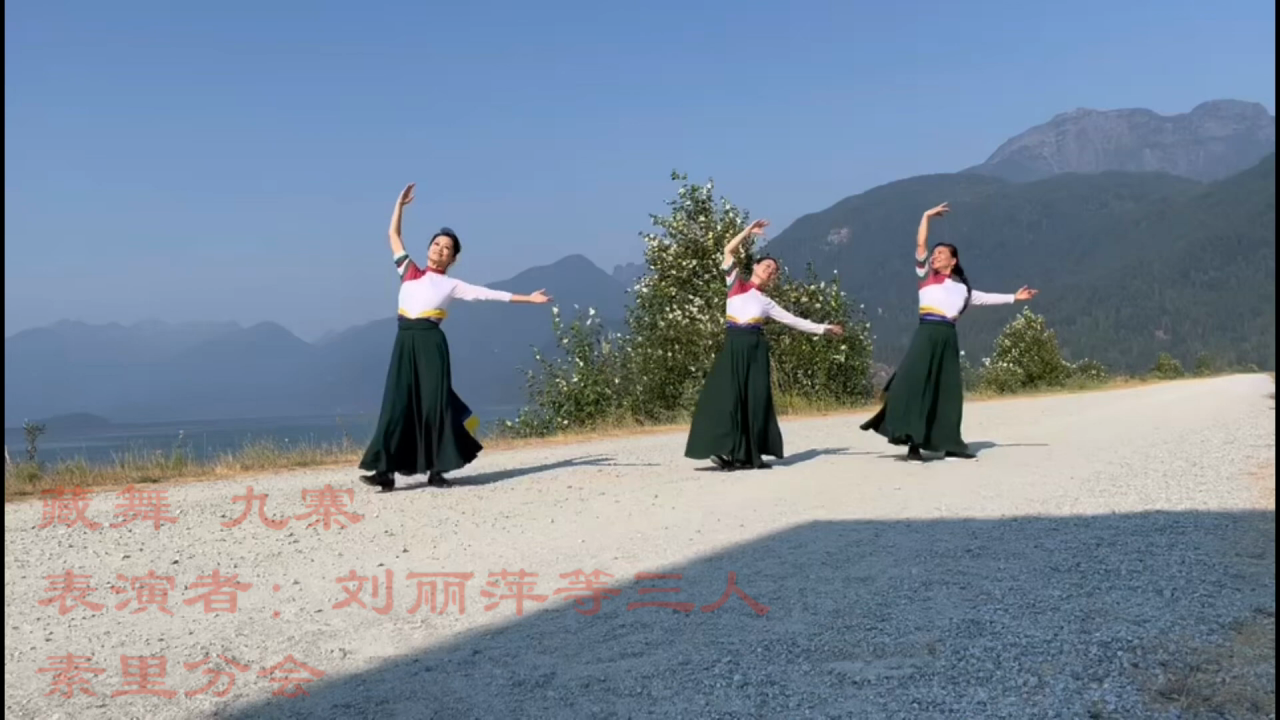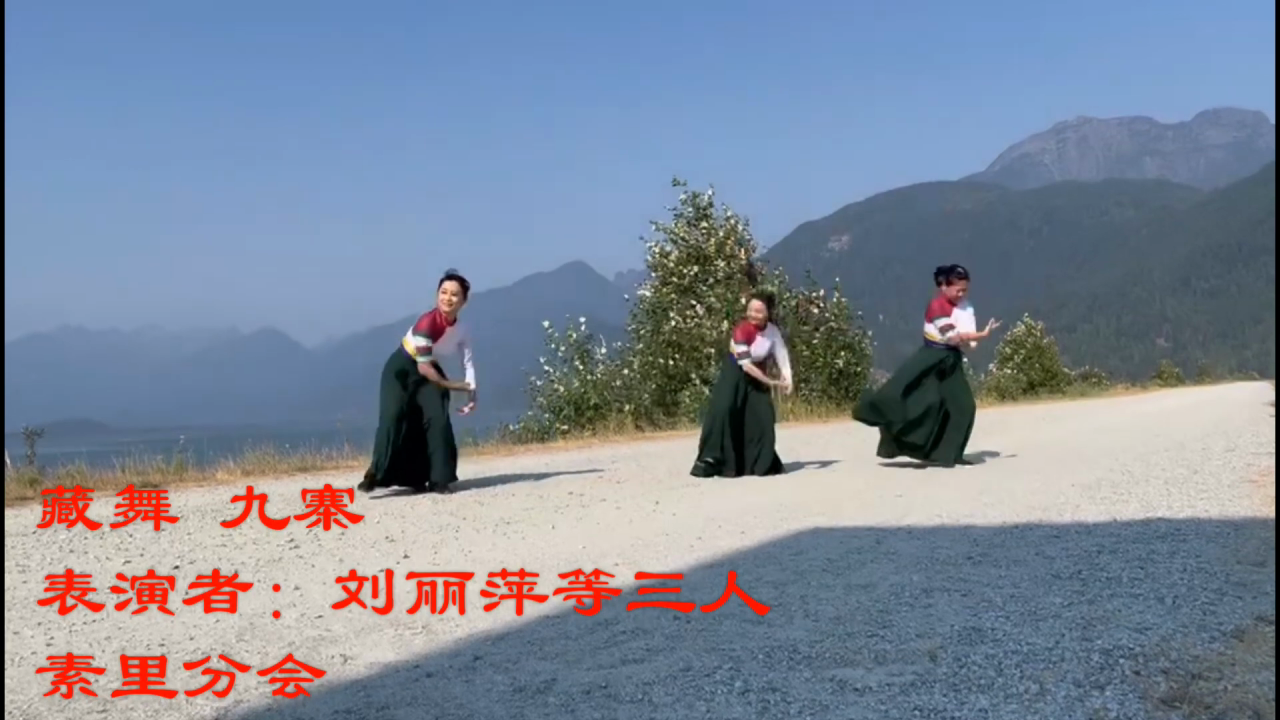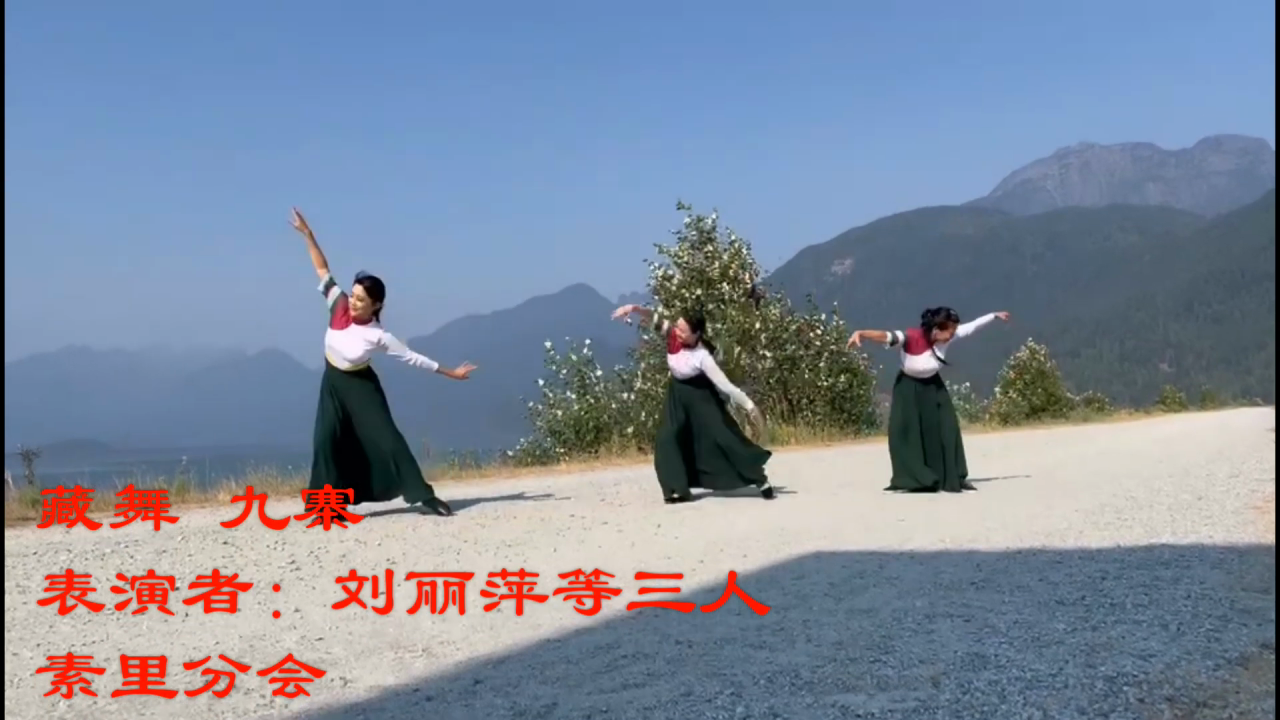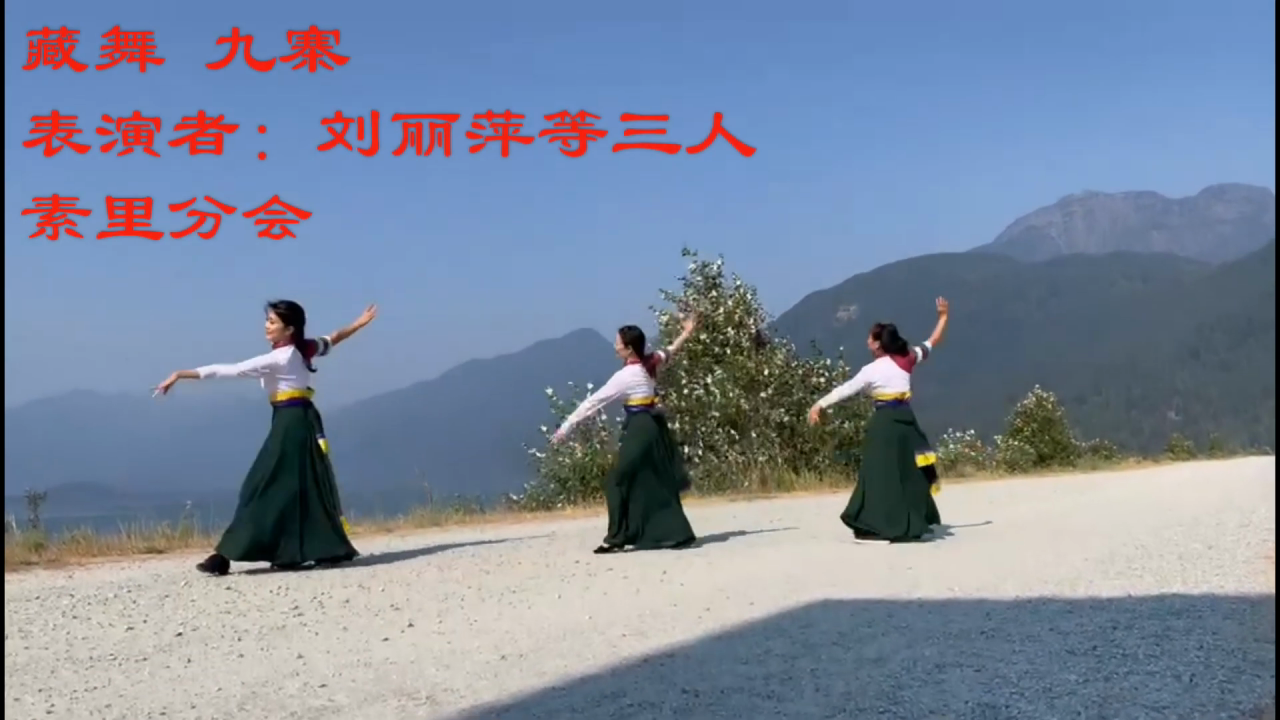
dt=0.7s
person 1, frame 1
left shoulder: (452, 285)
right shoulder: (409, 271)
left elbow: (486, 294)
right elbow: (393, 234)
left wrist: (526, 298)
right wrist: (400, 203)
left hip: (430, 342)
right hip: (404, 342)
left knee: (433, 402)
right knee: (396, 403)
left ankle: (436, 469)
right ankle: (385, 470)
person 1, frame 2
left shoulder: (461, 331)
right shoulder: (427, 322)
left elbow: (468, 362)
right elbow: (422, 365)
left wrist: (472, 392)
right wrist: (450, 386)
left hip: (429, 376)
right hip: (400, 372)
left knee: (437, 420)
right knee: (394, 416)
left ankle: (437, 478)
right ankle: (377, 474)
person 1, frame 3
left shoulder: (377, 336)
right shoulder: (340, 307)
left elbow: (412, 357)
right elbow: (322, 270)
left wrist: (449, 373)
right wrist: (307, 233)
left hip: (361, 386)
right hip: (333, 384)
left knee: (386, 441)
right knee: (327, 443)
left ankle: (424, 496)
person 1, frame 4
left shoulder: (276, 359)
right shoulder: (303, 349)
left elbow: (228, 370)
right elbow: (330, 341)
left wrist: (181, 375)
right wrist: (359, 324)
left hip: (291, 423)
right hip: (301, 421)
left knee: (263, 488)
right knee: (310, 487)
left ankle: (228, 554)
right ankle: (336, 549)
person 2, frame 1
left shoulder: (962, 288)
right shoulder: (927, 276)
left elbow: (985, 299)
right elbow: (920, 246)
left wrist: (1014, 297)
right wrist: (927, 216)
left hip: (948, 337)
right hip: (927, 333)
left knee: (949, 390)
right knee: (916, 381)
left ankle: (950, 445)
right ankle: (914, 443)
person 2, frame 2
left shoulder: (965, 306)
right shoulder: (937, 306)
left elbow: (970, 338)
right elbow: (952, 336)
left wrist: (972, 340)
right wrist: (979, 335)
left hip: (952, 361)
right hip: (931, 357)
left knee: (964, 405)
right knee: (904, 391)
left ankle: (950, 454)
person 2, frame 3
left shoulder: (946, 338)
right shoulder: (912, 337)
left elbow: (971, 326)
right elbow: (886, 337)
left wrist: (994, 316)
right wrist: (859, 334)
left hip: (932, 386)
right hip: (907, 387)
left knee: (947, 430)
right knee: (902, 431)
left ankle: (955, 479)
right ankle: (911, 480)
person 2, frame 4
left shoulder: (872, 370)
right shoulder: (905, 359)
left elbow: (846, 389)
right elbow: (931, 344)
left wrist: (819, 405)
right wrist: (943, 316)
left hip: (885, 421)
right hip: (906, 418)
left knee: (878, 473)
right knee: (906, 471)
left ankle: (880, 528)
right ankle: (912, 525)
person 3, frame 1
left shoulder: (766, 302)
right shoulder: (735, 283)
left elbow: (793, 321)
right elbow: (728, 251)
left wrist: (823, 328)
right wrist: (749, 230)
left hip: (755, 348)
right hip: (733, 347)
left knee: (755, 399)
right knee: (727, 397)
left ankle: (750, 455)
right ankle: (727, 452)
person 3, frame 2
left shoulder: (773, 331)
right shoulder: (742, 330)
left elbow: (781, 357)
right elbow: (745, 364)
left wrist: (787, 378)
right wrist: (770, 382)
left hip: (755, 377)
right hip: (733, 375)
left knee: (763, 416)
right knee: (722, 411)
left ankle: (762, 464)
right ankle: (711, 458)
person 3, frame 3
left shoulder: (702, 356)
right shoulder: (672, 334)
left elbow: (724, 383)
right elbow: (652, 317)
left wrist: (748, 404)
right wrist: (633, 308)
left hip: (699, 395)
right hip: (677, 393)
left knee: (724, 436)
right knee: (668, 438)
left ankle: (759, 479)
right ankle: (678, 489)
person 3, frame 4
left shoulder: (625, 376)
right shoulder: (651, 361)
left elbow: (594, 400)
right elbow: (672, 351)
left wrist: (566, 426)
right wrist: (687, 332)
left hip: (640, 427)
right hip: (654, 424)
left knee: (620, 481)
right knee: (657, 481)
left ankle: (616, 539)
right ankle: (679, 533)
